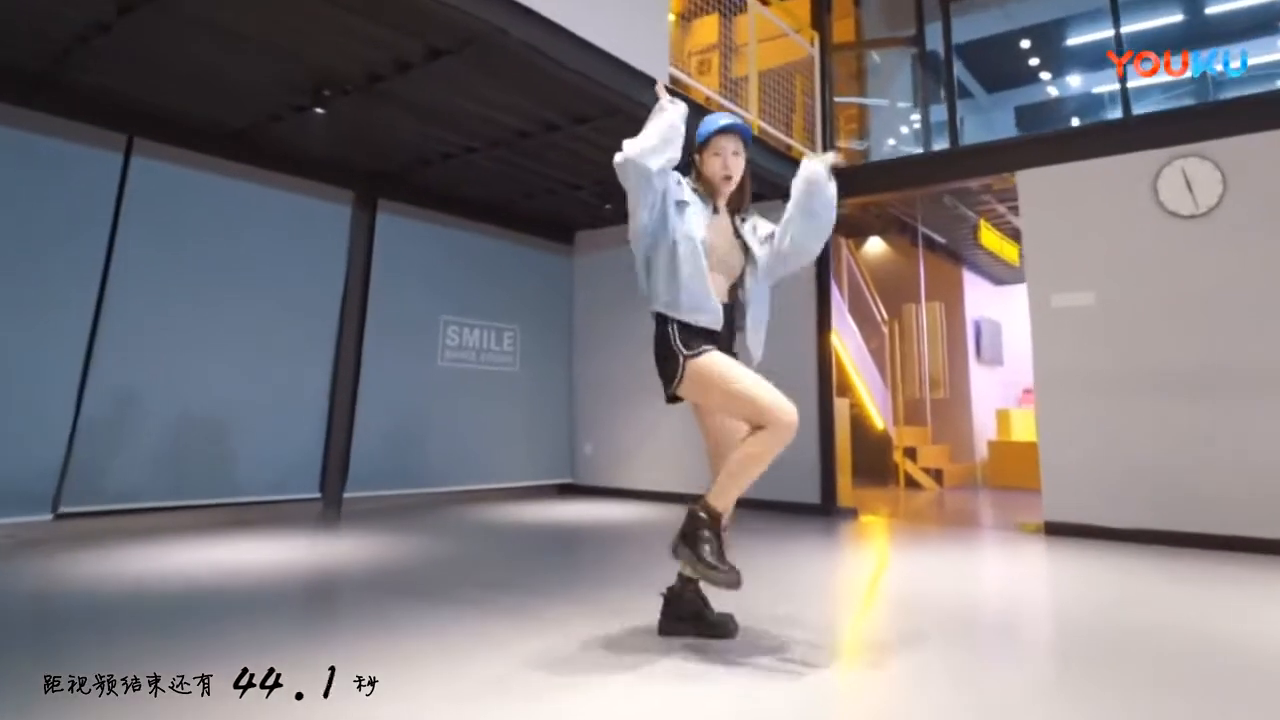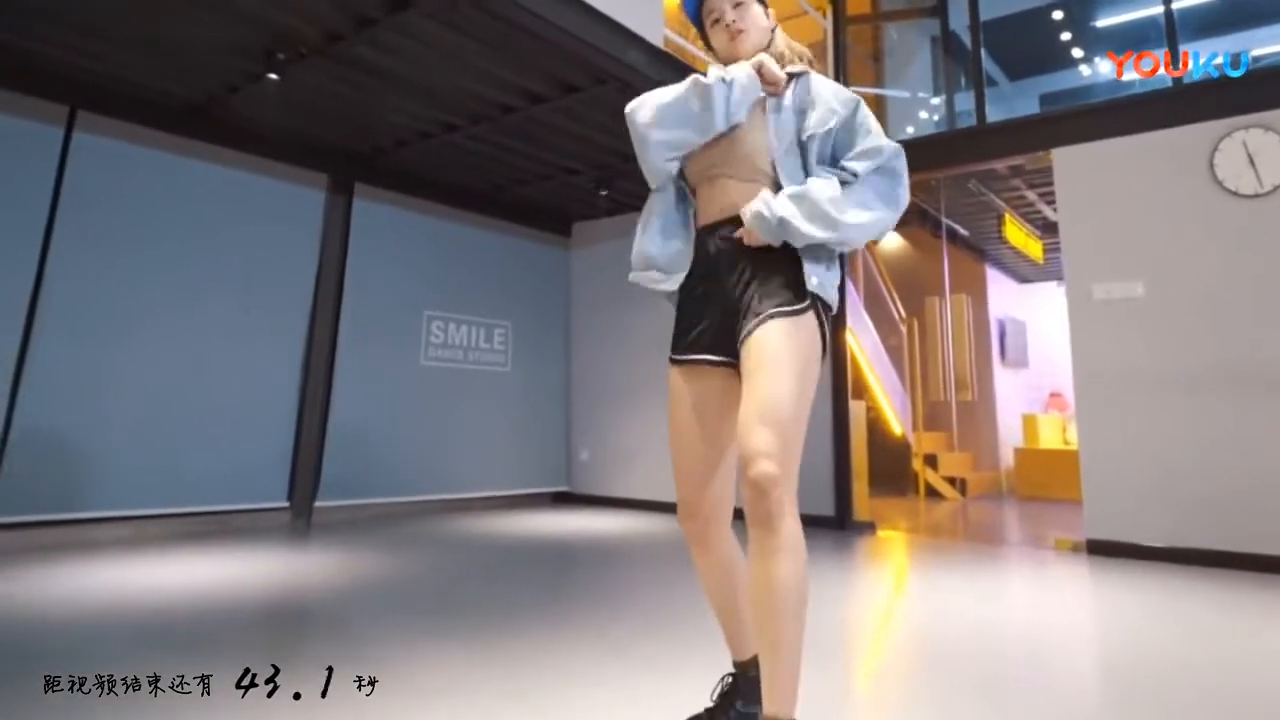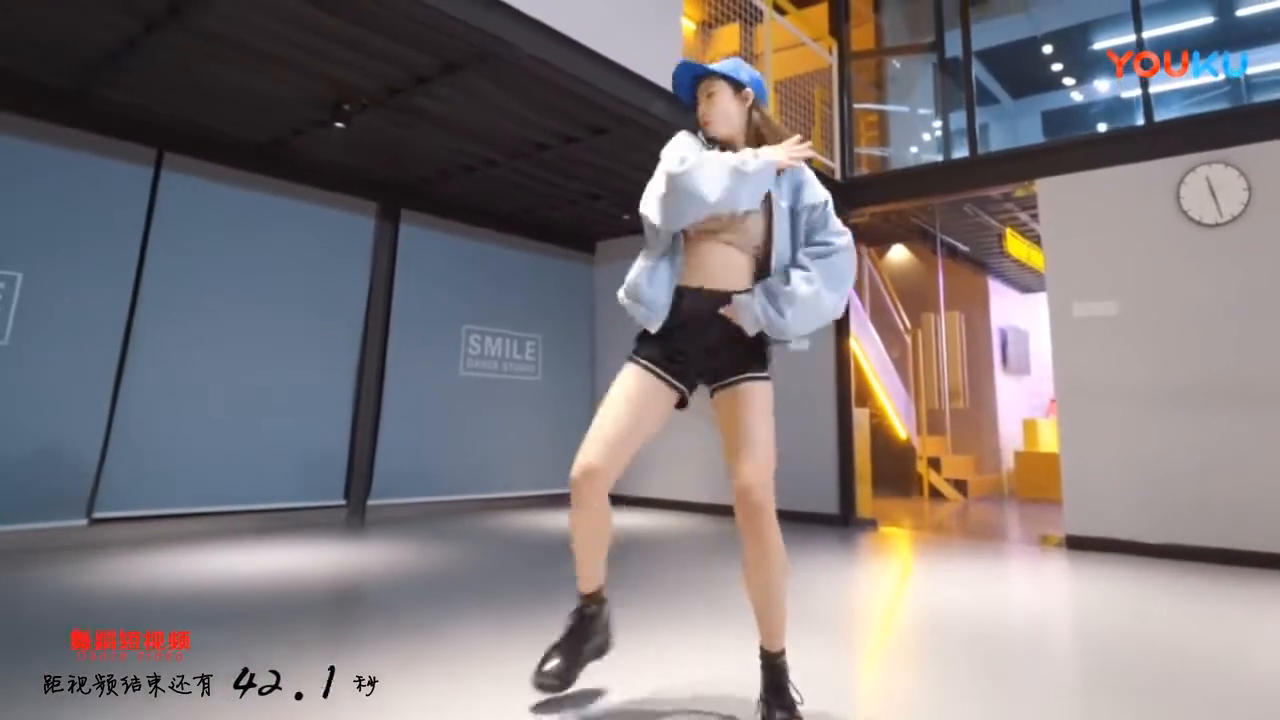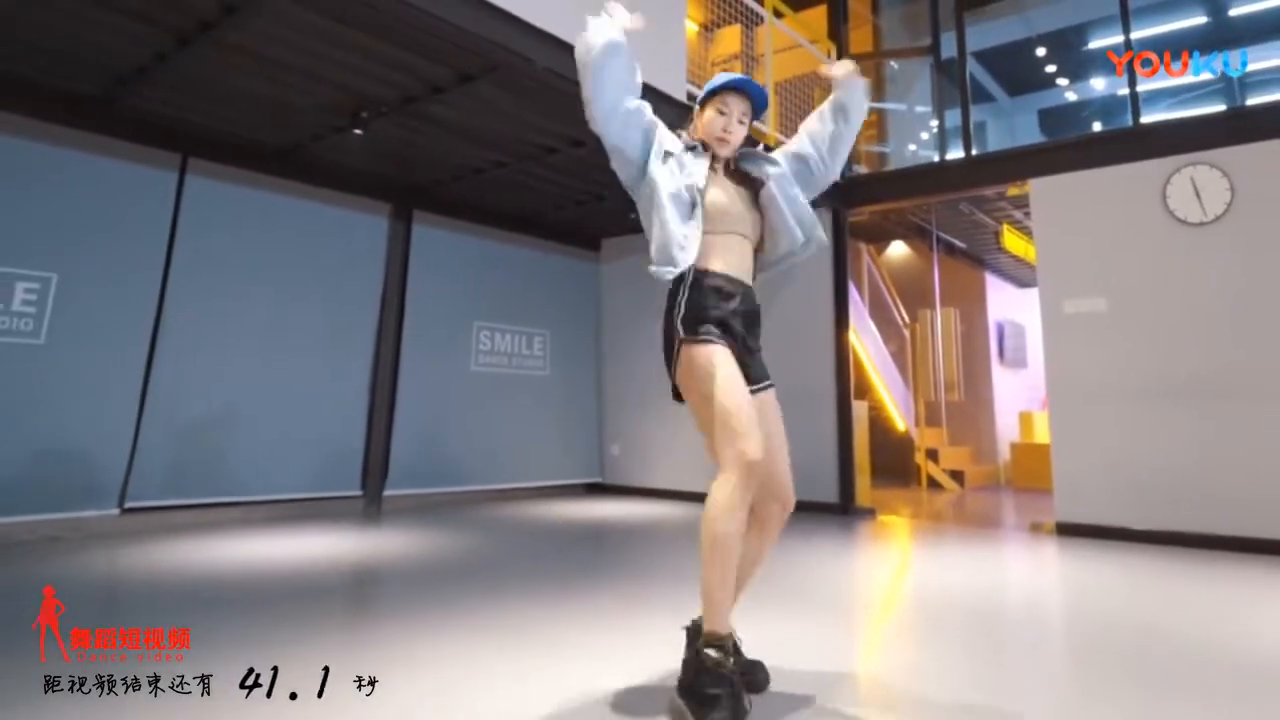
dt=1s
person 1, frame 1
left shoulder: (746, 228)
right shoulder: (675, 199)
left elbow: (794, 247)
right elbow: (636, 163)
left wrist: (814, 179)
right wrist: (669, 114)
left hip: (718, 341)
right hip: (683, 335)
left knee: (733, 470)
right knee: (781, 418)
left ankle: (685, 596)
right ankle: (701, 525)
person 1, frame 2
left shoulder: (817, 96)
right shoulder: (705, 105)
left elbow: (881, 184)
right elbow: (647, 128)
left wrist: (782, 215)
right wrist: (736, 88)
left hip: (779, 275)
right hip: (701, 289)
left knee: (767, 479)
right knee: (699, 511)
person 1, frame 3
left shoulder: (792, 181)
right shoulder: (688, 153)
left elbow: (833, 262)
right elbow: (684, 195)
left wrist: (766, 311)
right wrist: (760, 165)
left hip: (739, 342)
right hip: (669, 331)
left knee: (754, 500)
right knee: (588, 475)
right ankle: (591, 616)
person 1, frame 4
left shoulder: (760, 177)
right shoulder: (666, 155)
left elbow: (820, 151)
right elbow: (610, 104)
left wrist: (847, 95)
left hip: (741, 328)
right hip: (698, 312)
left knee: (778, 498)
right knee: (746, 457)
left ankle: (712, 639)
right ankle: (710, 655)
